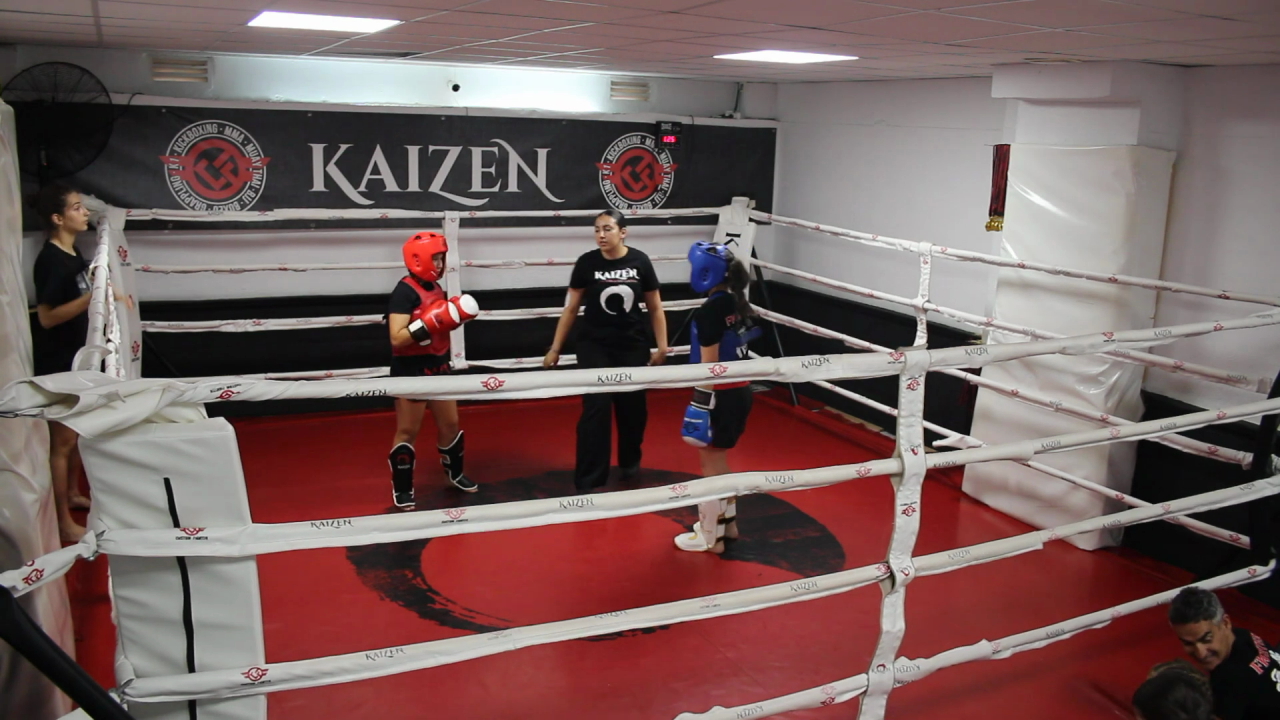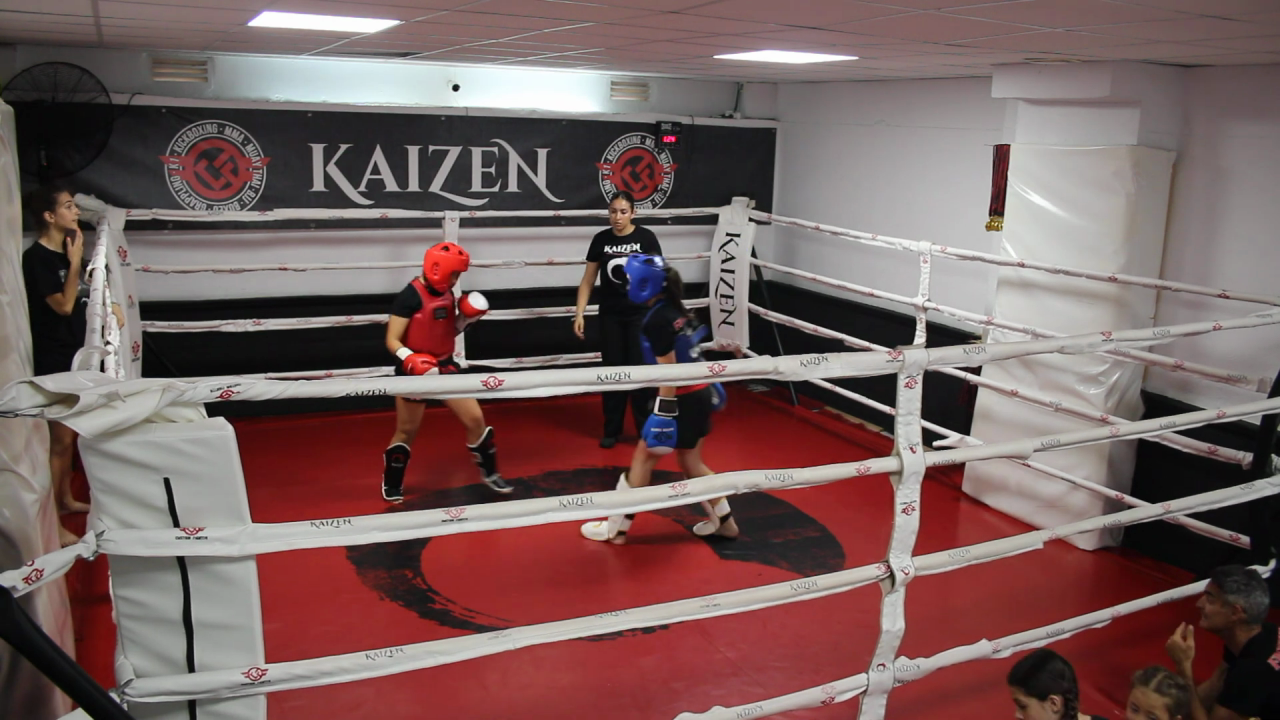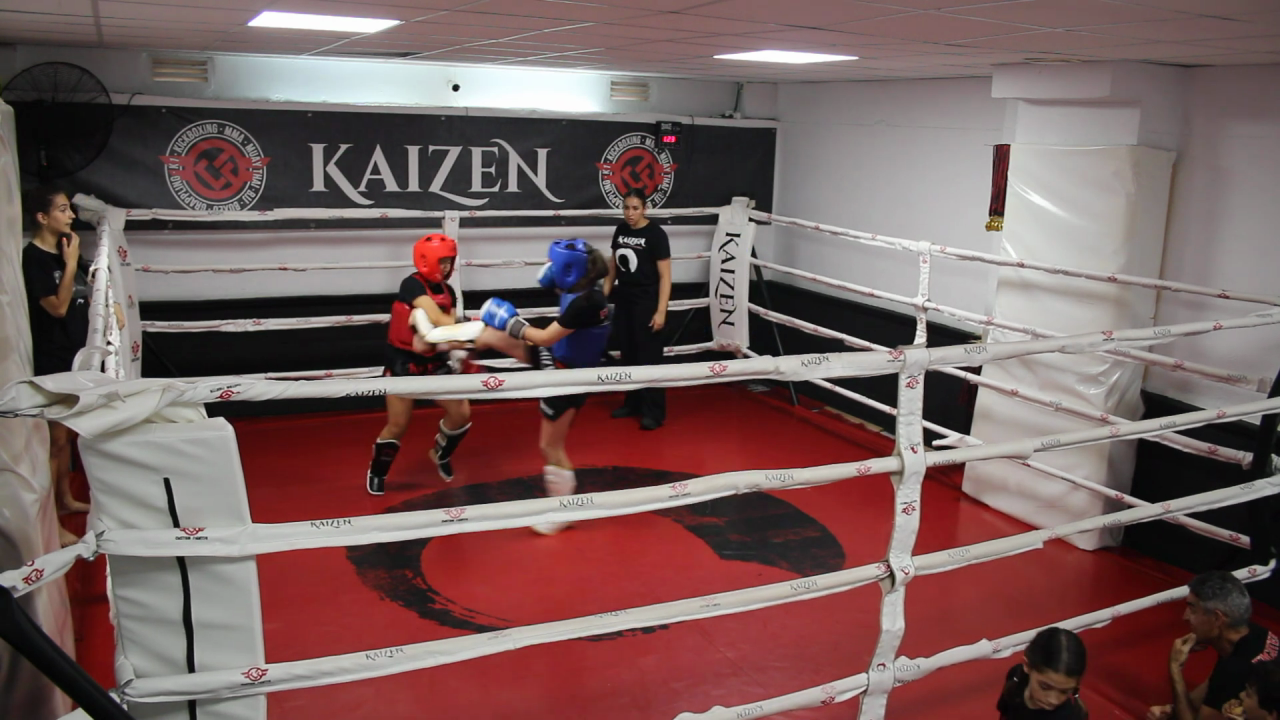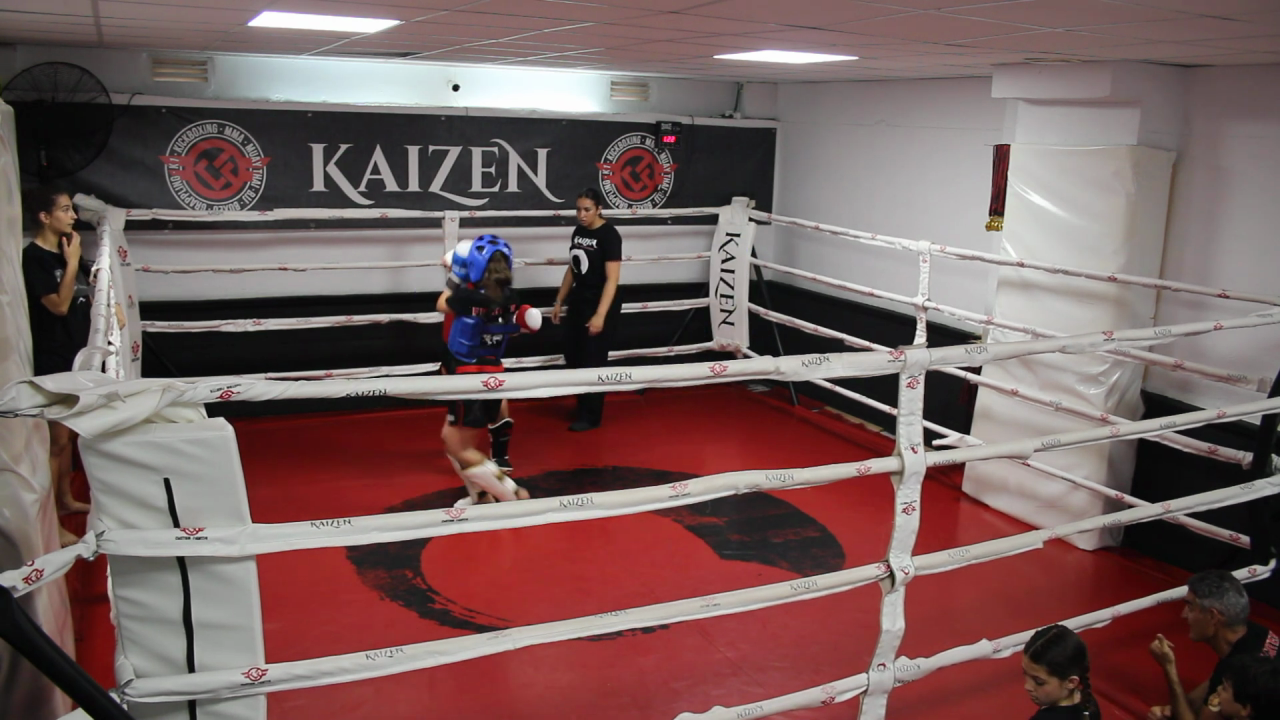
dt=1s
person 1, frame 1
left shoulder: (74, 254)
right shoulder: (50, 261)
right elbow: (48, 319)
right wrist: (90, 297)
left hip: (79, 357)
right hip: (58, 362)
left knee: (81, 431)
right knee: (63, 440)
left ankle: (71, 494)
right ankle: (63, 522)
person 1, frame 2
left shoulder: (68, 250)
right shoulder: (36, 257)
left elbow: (87, 293)
right elbow: (63, 305)
left wrist: (111, 307)
right wrist: (76, 261)
left hip: (76, 355)
right hip: (53, 360)
left knee: (72, 433)
right knee: (60, 439)
left ankle: (66, 499)
person 1, frame 3
left shoulder: (66, 251)
right shoulder: (33, 257)
left elbow: (88, 293)
right elbow: (57, 307)
left wrist: (109, 306)
right wrist: (72, 263)
left hip: (77, 356)
right hip: (53, 361)
left knee: (72, 432)
right knee: (57, 438)
left ankle: (65, 499)
person 1, frame 4
left shoulder: (66, 251)
right shoulder: (33, 257)
left elbow: (90, 289)
right elbow: (59, 305)
left wrist: (110, 306)
right wrist: (73, 262)
left hip: (75, 355)
right hip: (52, 360)
left knee: (70, 433)
right knee: (56, 439)
left ankle: (65, 499)
person 2, frame 1
left shoulder: (709, 311)
right shoulder: (737, 305)
left elbow: (709, 365)
left wrist: (699, 406)
left hip: (722, 395)
right hip: (739, 390)
left knee: (710, 465)
right knee: (718, 460)
left ankle: (710, 537)
right ankle: (727, 522)
person 2, frame 2
left shoulder: (655, 322)
right shoulder: (675, 309)
left wrist: (663, 414)
right wrist: (710, 381)
left hip: (682, 399)
right hip: (698, 394)
left knee: (643, 457)
right knee: (690, 461)
left ankle: (615, 528)
right ankle: (723, 520)
person 2, frame 3
left shoulder: (587, 301)
right shoulder: (584, 291)
left elbow: (544, 337)
left wrist: (510, 321)
right hip: (556, 362)
left knee: (550, 446)
right knee: (494, 335)
person 2, frame 4
left shoulder: (467, 297)
right shoulder: (510, 299)
left elbow: (443, 305)
left wrist: (455, 275)
right hip: (493, 376)
left knee: (464, 450)
right knee: (451, 438)
left ankle: (510, 494)
right ankle: (481, 492)
person 3, frame 1
left shoulder: (435, 288)
right shoulder: (404, 293)
right elbow: (397, 338)
left wrist: (455, 315)
right wrist: (430, 323)
left hip: (438, 366)
right hip: (410, 370)
left knee: (450, 424)
right knee: (408, 432)
left ankle: (456, 474)
right ankle: (402, 489)
person 3, frame 2
left shoulder: (447, 294)
right shoulder: (410, 296)
right elbow: (392, 341)
left wrist: (467, 317)
right wrist: (411, 361)
left hip: (445, 367)
right hip: (416, 372)
left knee: (476, 419)
right knee: (406, 431)
left ankle: (490, 473)
right ankle: (391, 484)
person 3, frame 3
left shoulder: (448, 290)
right shoulder: (412, 285)
left elbow: (448, 328)
right elbow: (436, 318)
left hip: (435, 359)
right hip: (403, 359)
left knee: (461, 412)
right knee: (398, 425)
left ankle: (442, 454)
right ankle: (376, 475)
person 3, frame 4
left shoulder: (499, 286)
right shoulder: (462, 280)
left elbow: (506, 320)
right elbow: (443, 304)
left wrist: (524, 320)
right wrist: (454, 272)
left hip: (487, 354)
right hip: (459, 351)
left knee: (499, 405)
right knee: (463, 404)
left ankle: (499, 454)
person 4, frame 1
left shoulder: (640, 261)
right shoulder: (587, 263)
left elbow: (656, 307)
right elbow: (572, 308)
left wrist: (662, 346)
right wrist: (556, 347)
left hip: (633, 346)
right hip: (594, 345)
left knee: (633, 406)
right knee: (595, 409)
left ankle: (631, 458)
right ankle: (590, 479)
person 4, frame 2
left shoulder: (646, 238)
right shoulder: (601, 239)
right elbow: (588, 280)
right wrist: (579, 314)
left hip: (642, 314)
right hip: (610, 314)
right knee: (613, 369)
left ankle: (646, 427)
right ankle: (612, 429)
person 4, frame 3
left shoulder: (655, 234)
right shoulder: (620, 230)
left elbow: (664, 276)
right elbow: (613, 266)
left wrist: (661, 311)
left hip: (647, 302)
right hip: (624, 301)
left knee: (648, 356)
right knee: (627, 355)
left ankle: (654, 412)
right ankle: (633, 404)
person 4, frame 4
left shoulder: (609, 235)
right shoulder: (578, 232)
left elbow: (612, 279)
left wrist: (600, 315)
right wrist: (559, 302)
left hip: (600, 306)
right hip: (578, 302)
left knee: (593, 360)
right knee: (572, 355)
left ankle: (591, 416)
right ankle: (585, 405)
